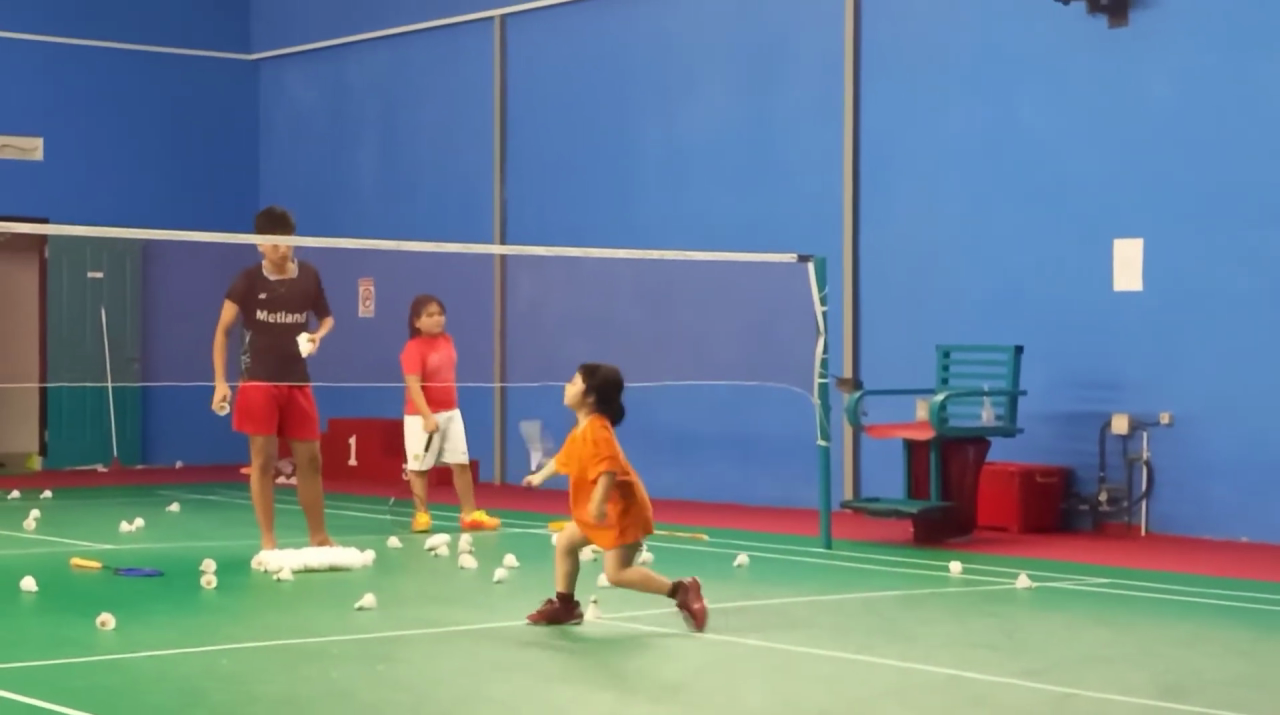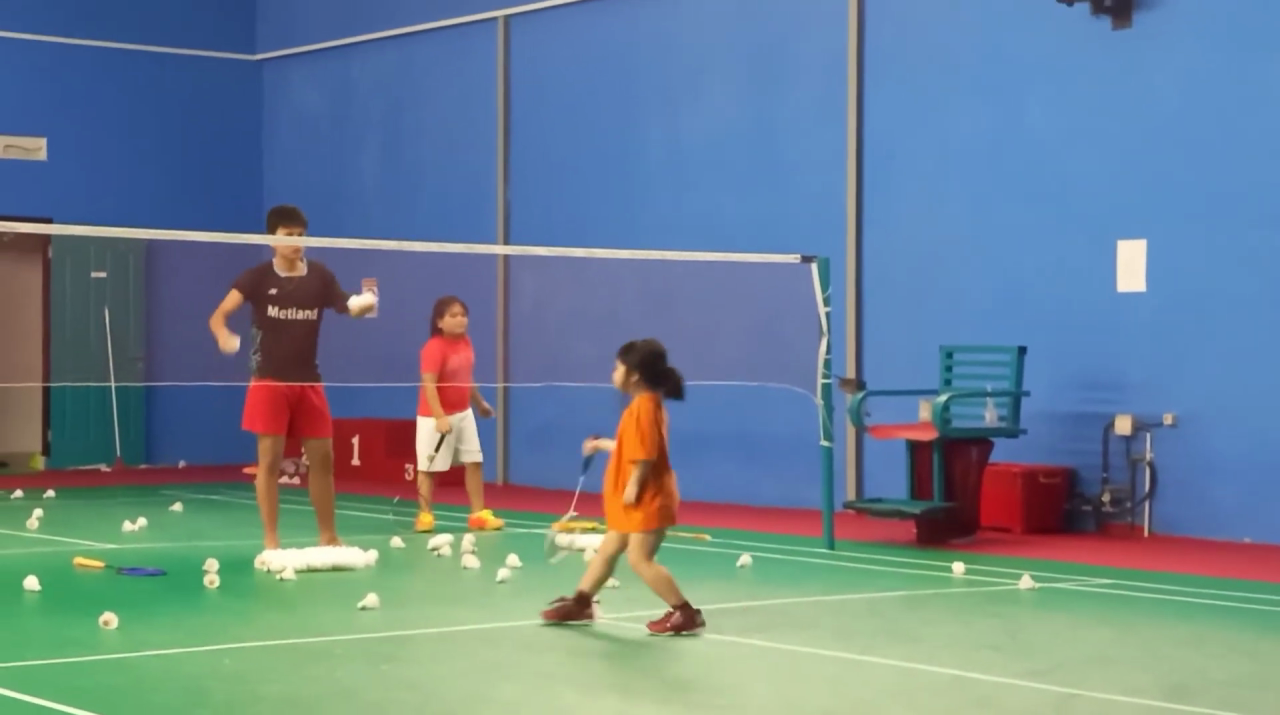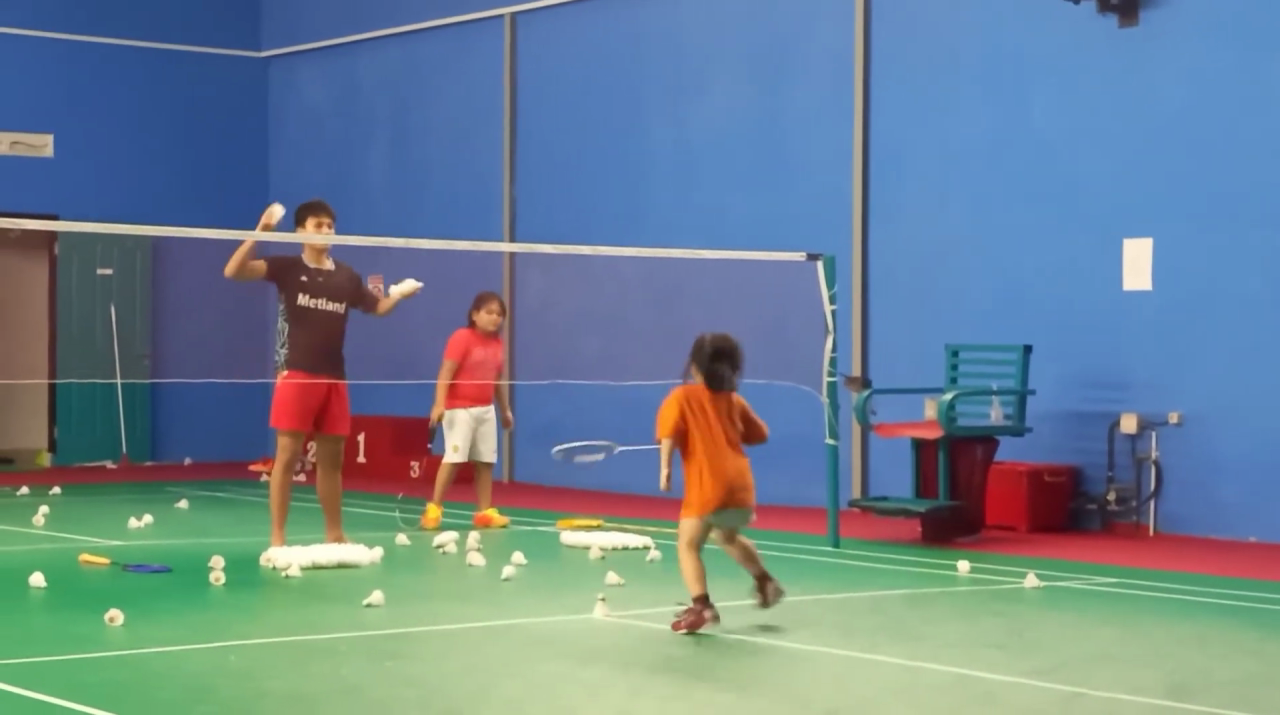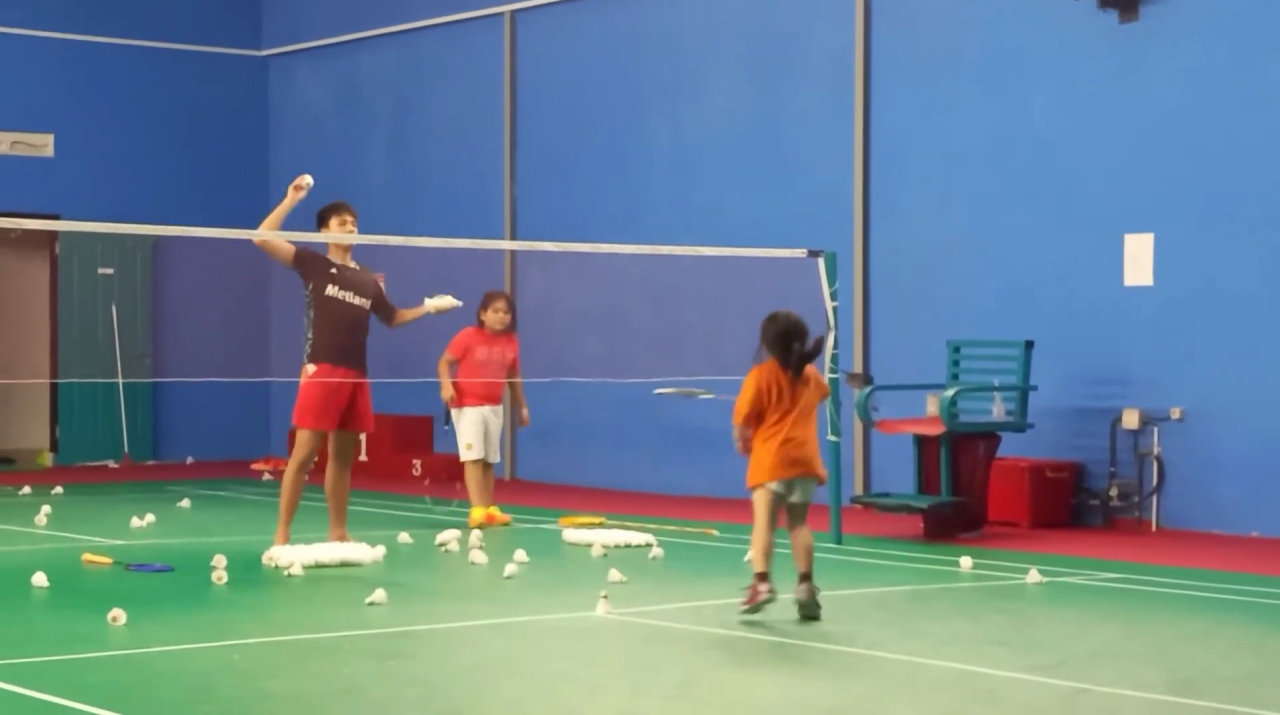
dt=0.3s
person 1, frame 1
left shoulder: (309, 276)
right shoulder: (247, 281)
left elbow: (326, 316)
right elbow: (222, 331)
left wrist: (319, 334)
right wrist: (220, 381)
left hip: (297, 383)
right hip: (258, 383)
left knee: (311, 461)
right knee: (263, 462)
left ankle: (319, 537)
right ankle: (268, 541)
person 1, frame 2
left shoulder: (320, 275)
right shoulder: (257, 277)
left elbow: (349, 308)
right elbow: (218, 316)
left wrist: (364, 304)
right wrist: (224, 335)
left hip: (309, 382)
right hip: (269, 381)
left knee: (323, 459)
right knee: (270, 461)
left ankle: (329, 536)
right ankle: (271, 541)
person 1, frame 3
left shoulder: (347, 276)
right shoulder: (287, 268)
left elbow: (377, 307)
right elbow: (231, 271)
left wrist: (399, 294)
right wrist: (259, 231)
left hip: (334, 378)
right hip: (296, 375)
left knee: (332, 459)
right knee: (288, 457)
left ankle: (335, 535)
right ankle: (277, 538)
person 1, frame 4
left shoulder: (368, 280)
right shoulder: (314, 264)
left elbow: (393, 318)
right elbow: (262, 240)
left wrist: (430, 306)
right wrist: (291, 200)
left hip: (356, 376)
right hip: (321, 372)
left knee: (342, 457)
right knee: (304, 454)
left ankle: (337, 532)
right ankle: (282, 533)
person 2, frame 1
left shoulder: (598, 431)
right shoulder: (581, 429)
left elbow: (609, 469)
right elbow: (563, 461)
left wrist: (597, 503)
right wrist: (540, 476)
left hip: (621, 511)
right hip: (598, 514)
left knee: (617, 573)
right knee: (565, 544)
left ankle: (683, 591)
right ankle: (565, 604)
person 2, frame 2
left shoulder: (643, 407)
right shoulder: (648, 404)
left elbow: (644, 454)
left wrist: (634, 487)
right wrist: (604, 445)
left hip: (649, 499)
right hip: (629, 502)
left knee: (641, 560)
right knee: (608, 549)
left ankle: (684, 613)
right ankle: (579, 603)
person 2, frame 3
left shoulder: (681, 397)
right shoulder: (735, 401)
left elbow: (668, 432)
right elbow: (758, 434)
left wrist: (664, 467)
left hip: (705, 486)
right hip: (737, 483)
left knee: (688, 545)
right knee: (729, 538)
left ankle: (702, 608)
right ankle: (764, 582)
person 2, frame 4
left shoulder: (760, 375)
right shoulder: (810, 373)
left elbow: (744, 417)
right elbow: (821, 392)
left wrist: (742, 440)
left hip: (770, 460)
right hip: (803, 458)
left knee: (764, 523)
right knee: (798, 525)
left ankle: (762, 584)
right ankle: (806, 584)
person 3, frame 1
left shoulder: (447, 340)
right shoulder: (413, 349)
right elbow: (413, 385)
right wrist: (427, 416)
left hip: (451, 413)
right hip: (421, 417)
left knee: (461, 463)
right knee: (419, 466)
left ankle: (470, 514)
right ankle: (421, 514)
person 3, frame 2
left shoulder: (466, 343)
right shoulder: (435, 347)
right elbow: (429, 385)
left wrist: (480, 402)
right wrist: (440, 417)
left hip: (463, 413)
right hip: (437, 417)
left knee: (474, 461)
right knee: (429, 466)
left ankle: (478, 513)
right ankle: (425, 514)
person 3, frame 3
left shoulder: (498, 342)
right shoulder: (462, 338)
right elbow: (446, 373)
left wrist: (505, 409)
right wrist: (439, 404)
left hip: (486, 409)
right hip: (458, 408)
left knee: (486, 461)
right knee: (454, 457)
left ankle: (485, 512)
right ankle: (434, 508)
person 3, frame 4
left shoulder: (511, 341)
right shoulder: (468, 336)
left elbow: (513, 377)
right elbow: (444, 362)
left wrist: (522, 406)
right wrist: (446, 386)
left hip: (494, 407)
right hip: (467, 406)
left knee: (489, 460)
right knee: (473, 456)
left ankle: (489, 508)
right ankle: (477, 510)
